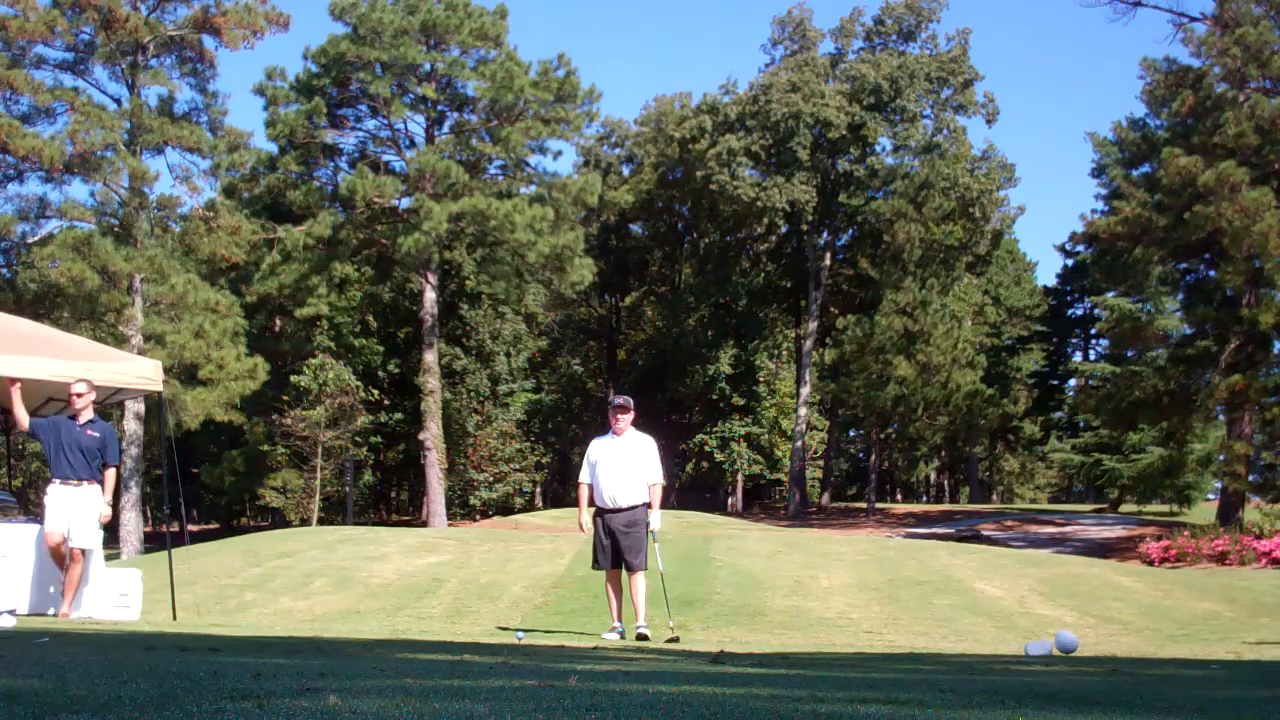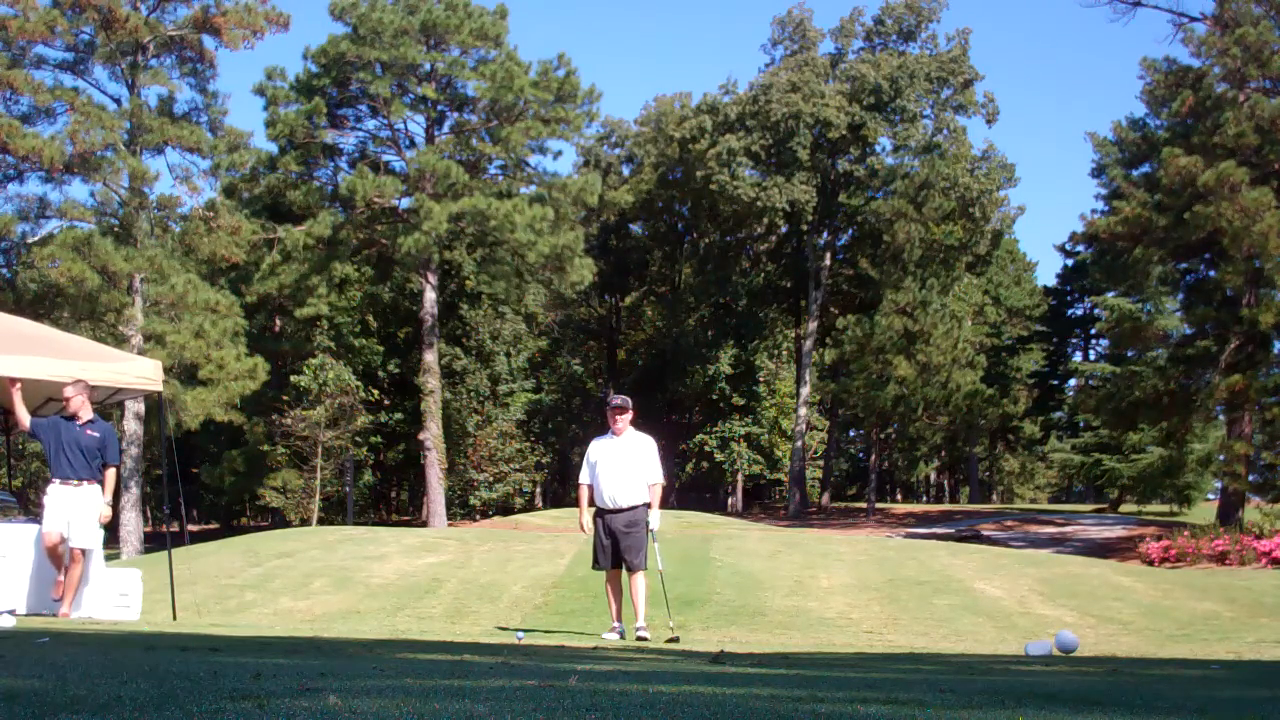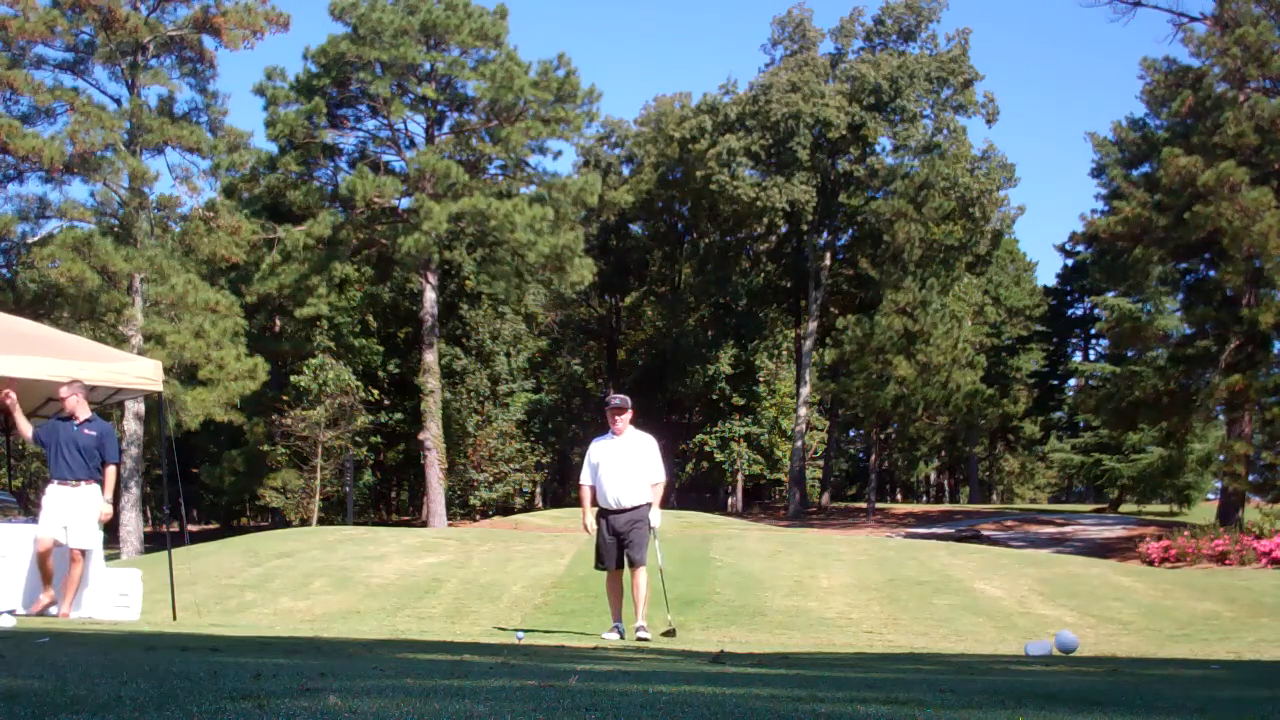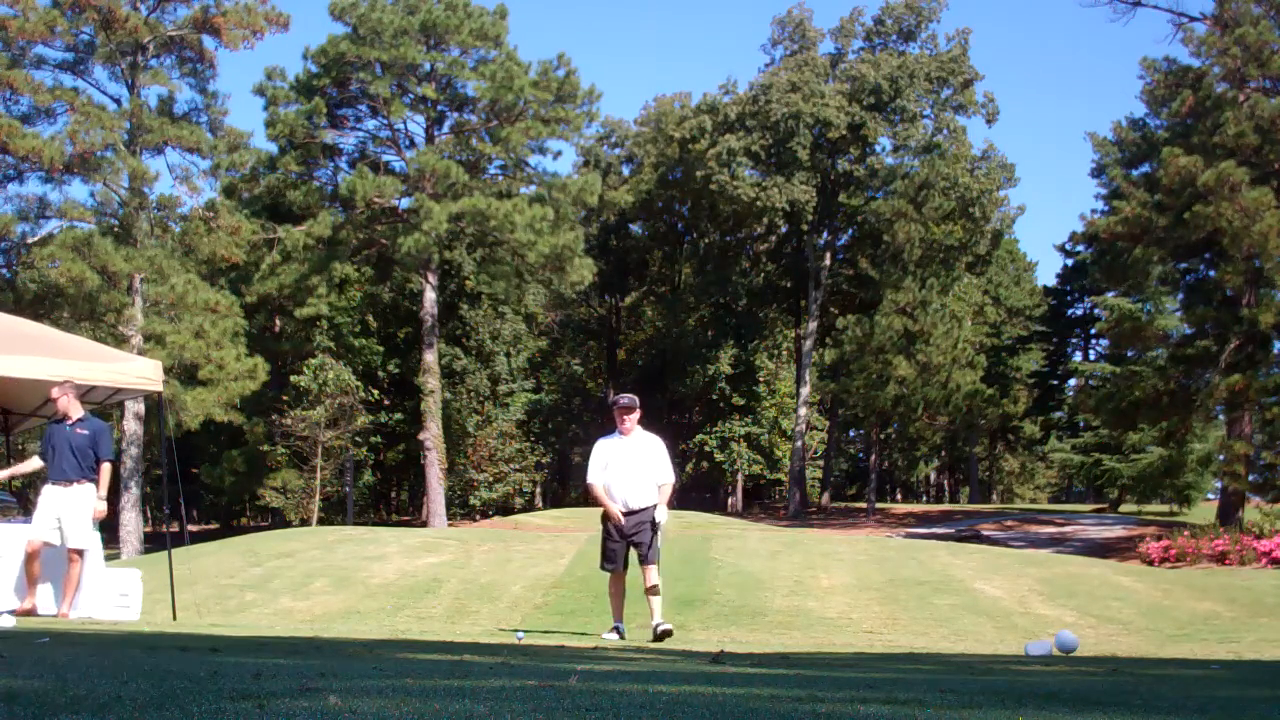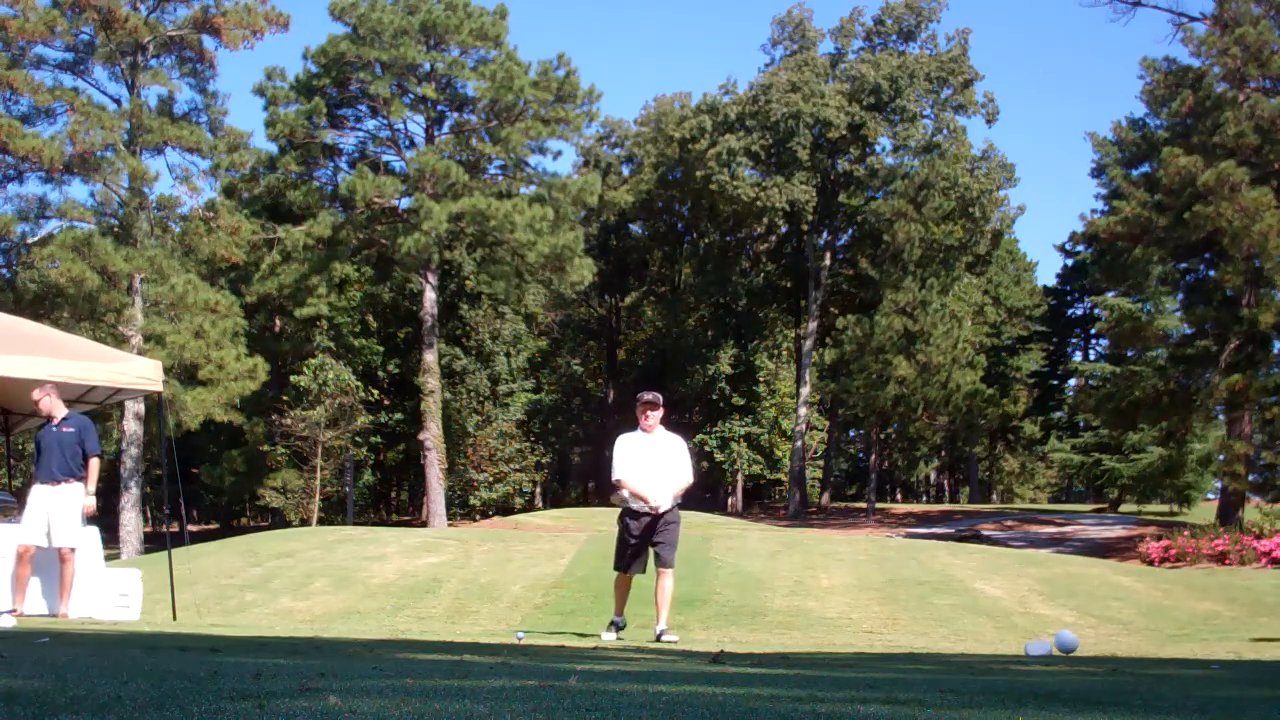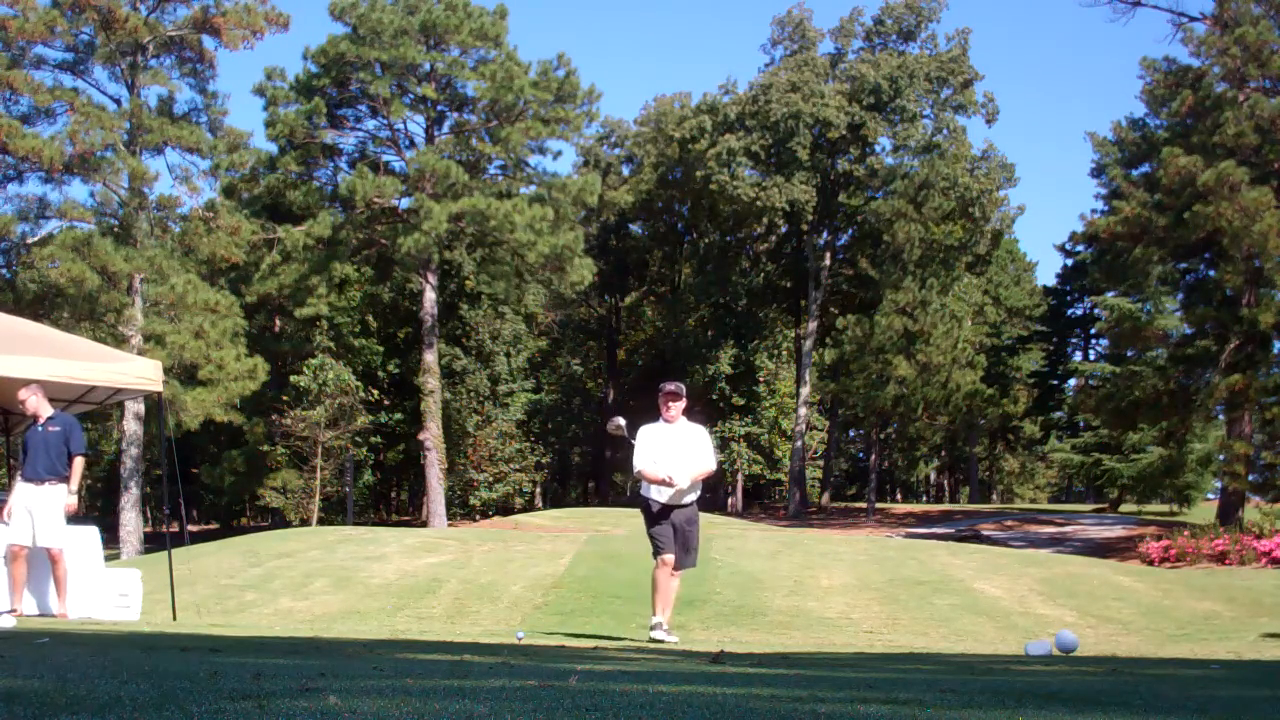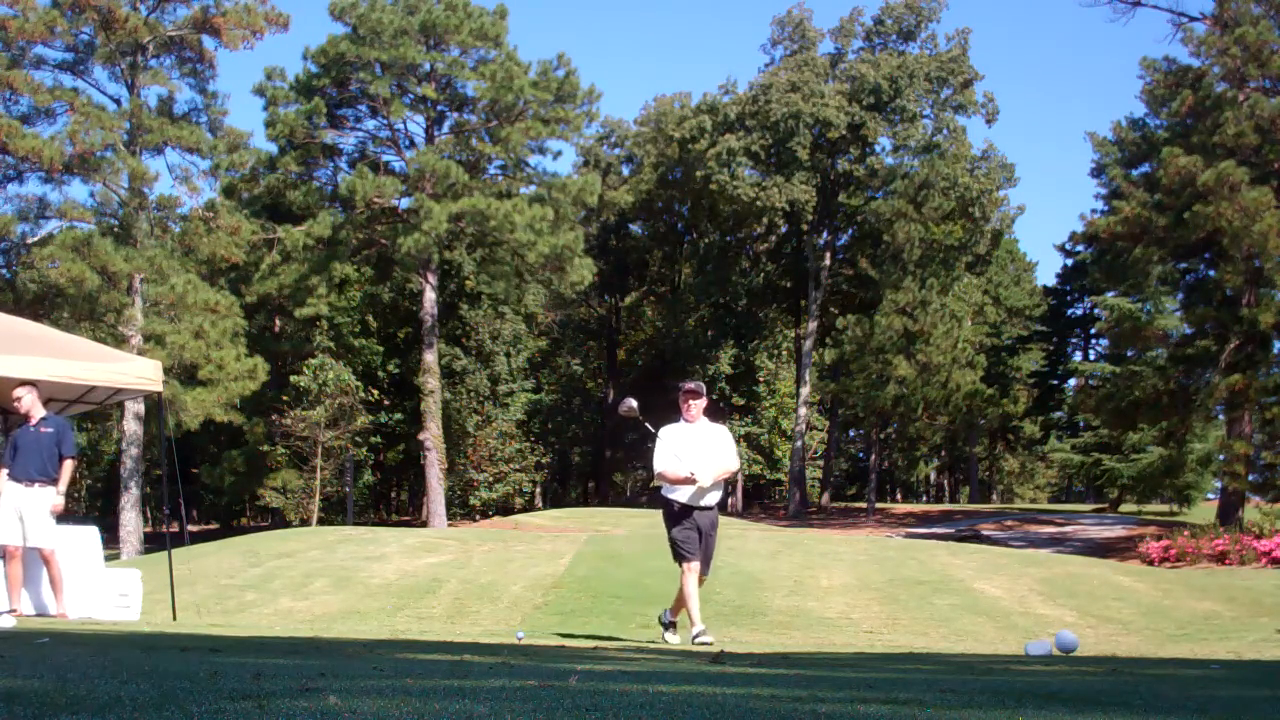
dt=0.3s
person 1, frame 1
left shoulder: (645, 442)
right shoulder: (597, 444)
left elbow: (655, 480)
right elbow: (585, 481)
left wrist: (655, 510)
right wrist: (583, 512)
left hip: (634, 514)
right hip: (603, 515)
left knee: (636, 570)
right knee: (611, 571)
left ankle: (641, 623)
right ankle: (617, 625)
person 1, frame 2
left shoulder: (645, 442)
right shoulder: (596, 445)
left elbow: (655, 480)
right elbow: (586, 482)
left wrist: (655, 510)
right wrist: (583, 512)
left hip: (634, 514)
right hip: (603, 515)
left knee: (636, 570)
right knee: (611, 571)
left ankle: (640, 624)
right ankle: (617, 625)
person 1, frame 3
left shoulder: (646, 441)
right shoulder: (597, 445)
left elbow: (657, 479)
right elbow: (586, 482)
left wrist: (655, 507)
right wrist: (587, 513)
left hip: (637, 513)
right hip: (607, 516)
left knee: (638, 566)
right knee: (613, 571)
left ankle: (640, 623)
right ankle: (617, 625)
person 1, frame 4
left shoulder: (653, 442)
right shoulder: (603, 444)
left elbow: (666, 479)
right elbow: (594, 481)
left wrist: (662, 505)
right wrist: (608, 506)
left hip: (645, 515)
right hip: (615, 518)
left knee: (650, 565)
right knee: (616, 572)
left ankle: (657, 621)
right ankle: (618, 625)
person 1, frame 5
left shoulder: (676, 442)
right shoulder: (625, 441)
left elbow: (686, 477)
right elbow: (620, 478)
left wrist: (669, 496)
right wrist: (645, 497)
left hip: (666, 516)
right hip: (633, 516)
left knee: (665, 569)
right knee: (625, 571)
left ankle: (661, 627)
right ankle: (617, 620)
person 1, frame 6
left shoulder: (698, 432)
right shoulder: (647, 432)
left elbow: (709, 465)
right elbow: (640, 469)
left wrist: (687, 478)
right wrist: (664, 480)
left hip: (686, 509)
right hip: (656, 506)
left knee: (675, 569)
right knee: (665, 559)
left ankle: (663, 625)
right ankle: (657, 620)
person 1, frame 7
left shoulder: (720, 432)
right shoulder: (668, 433)
left elbow: (732, 464)
right elbow: (660, 471)
left wrist: (711, 476)
right wrist: (686, 479)
left hip: (709, 511)
right hip: (678, 508)
left knee: (698, 570)
right knee: (690, 566)
left ankle: (669, 616)
right ankle: (697, 628)
person 2, frame 1
left shoulder: (105, 430)
right shoulder: (57, 424)
left elbow: (110, 469)
right elbow: (24, 424)
left wrist: (107, 501)
right wrist: (15, 391)
left hip: (88, 493)
right hip: (59, 491)
left knee: (77, 552)
right knee: (53, 540)
left ankle: (65, 608)
right ankle: (64, 571)
person 2, frame 2
left shoulder: (105, 430)
right shoulder: (57, 424)
left elbow: (110, 469)
right elbow: (25, 423)
left wrist: (107, 502)
right wrist: (16, 392)
left hip: (88, 494)
right hip: (58, 491)
left knee: (77, 553)
right knee: (51, 541)
left ankle: (65, 609)
right ankle: (60, 572)
person 2, frame 3
left shoulder: (103, 428)
right shoulder: (57, 424)
left elbow: (111, 466)
right elbow: (30, 434)
left wrist: (107, 500)
left hip: (86, 494)
right hip: (56, 492)
left knee: (77, 554)
right knee: (43, 546)
left ankle: (65, 609)
right ankle: (47, 594)
person 2, frame 4
left shoulder: (97, 427)
right shoulder: (53, 428)
left elbow: (105, 464)
right elbow: (41, 460)
left wrist: (101, 497)
left hip: (80, 493)
right hip: (51, 492)
left knee: (75, 554)
right knee: (32, 547)
left ankle: (65, 609)
right ankle: (29, 601)
person 2, frame 5
left shoulder: (82, 423)
right shoulder: (42, 431)
left elbow: (93, 459)
left wrist: (90, 492)
right wrist: (35, 490)
left hip: (69, 491)
right hip: (39, 492)
left knee: (66, 552)
right knee: (24, 550)
left ankle: (63, 609)
right ankle: (18, 607)
person 2, frame 6
left shoulder: (67, 422)
right shoulder: (29, 431)
left elbow: (78, 457)
right elbow: (23, 467)
left wrist: (72, 491)
right wrist: (10, 499)
left hip: (53, 491)
right hip: (24, 492)
left knee: (55, 552)
right knee: (16, 550)
left ankle: (62, 608)
right ankle: (16, 607)
person 2, frame 7
left shoulder: (59, 425)
left elbow: (68, 460)
left wrist: (60, 492)
left hip: (42, 493)
left knee: (47, 552)
left ankle: (61, 607)
